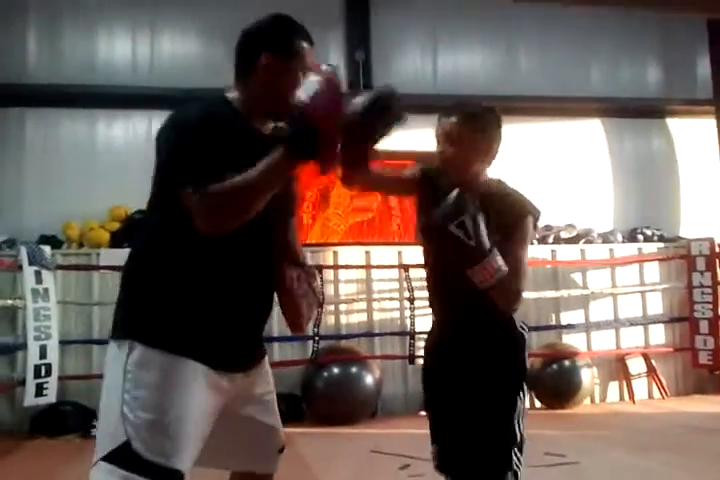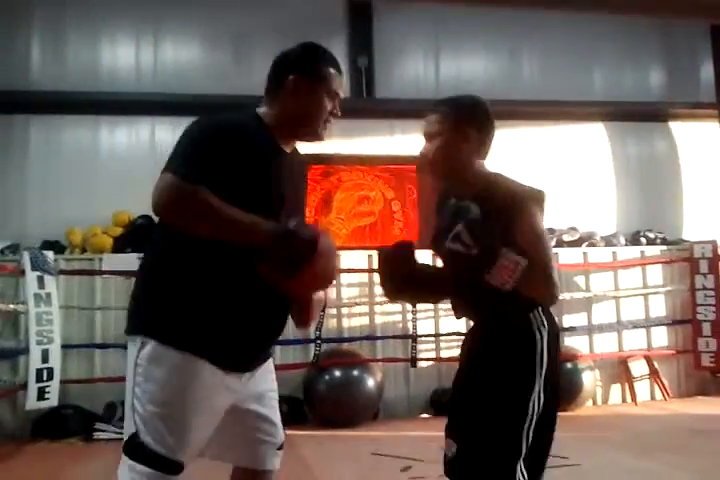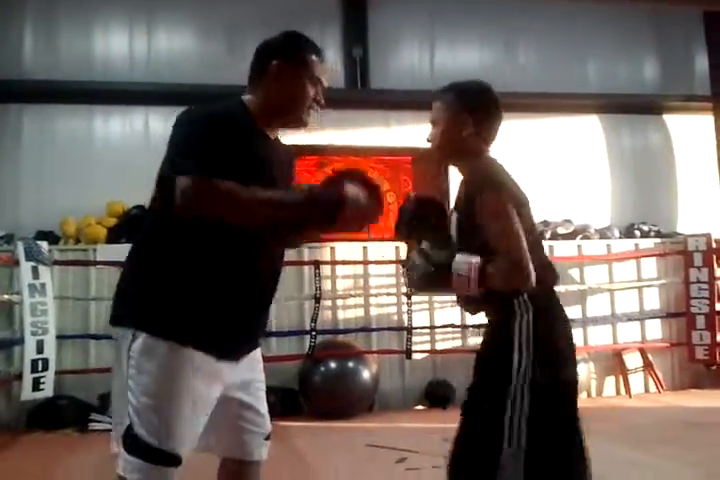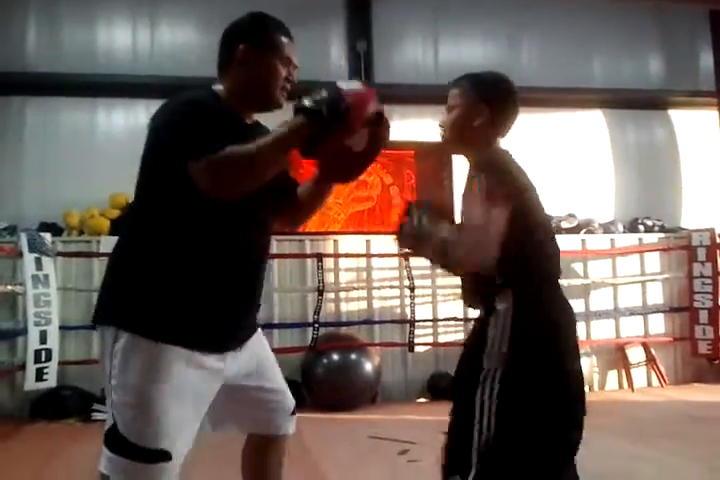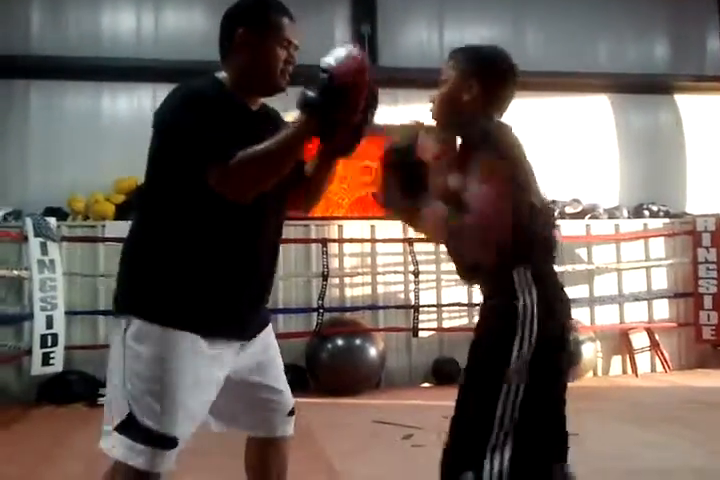
dt=0.2s
person 1, frame 1
left shoulder: (275, 143)
right shoulder: (197, 125)
right elbow: (212, 215)
left wrist: (295, 277)
right wrist: (287, 151)
left hip: (241, 344)
right hip: (167, 340)
person 1, frame 2
left shoulder: (293, 164)
right shoulder: (222, 135)
right elbow: (170, 200)
left wrist: (301, 288)
right wrist: (270, 235)
left hip: (249, 345)
right hip: (182, 336)
person 1, frame 3
left shoulder: (274, 154)
right shoulder: (210, 123)
right elbow: (194, 198)
left wrist: (322, 211)
right wrist: (300, 205)
left hip: (235, 334)
right hip: (170, 326)
person 1, frame 4
left shoulder: (257, 133)
right shoulder: (187, 114)
left elbow: (289, 212)
right elbow: (222, 179)
left wrist: (332, 169)
right wrist: (307, 124)
left hip: (232, 325)
right hip: (159, 322)
left knee: (274, 421)
person 1, frame 5
left shoulder: (267, 119)
right shoulder: (193, 105)
left elbow: (299, 197)
right elbow: (236, 184)
left wrist: (333, 147)
right wrist: (312, 115)
left hip: (243, 313)
right hip: (169, 312)
left knee: (274, 425)
person 2, frame 1
left shoulder: (514, 208)
right shoulder: (434, 185)
left elbow: (509, 299)
right elbow: (358, 177)
left wrist: (477, 248)
left hip: (494, 343)
right hip: (446, 337)
person 2, frame 2
left shoulder: (515, 200)
right shoulder: (453, 198)
left elbow: (546, 291)
right elbow: (455, 282)
left wrist: (487, 255)
right wrist: (413, 278)
left hip: (525, 340)
right hip: (487, 337)
person 2, frame 3
left shoulder: (483, 184)
right shoulder: (485, 181)
left elbow: (519, 273)
left wrist: (453, 270)
left hip: (526, 328)
right hip: (526, 327)
person 2, frame 4
left shoulder: (489, 172)
right shoulder: (501, 170)
left elbow: (476, 257)
left wrist: (422, 232)
right wrist: (442, 234)
left hip: (515, 324)
right hip: (548, 320)
person 2, frame 5
left shoulder: (490, 146)
right shoulder: (475, 147)
left elbow: (481, 244)
left wrist: (423, 203)
left hip: (521, 306)
right hip: (529, 304)
